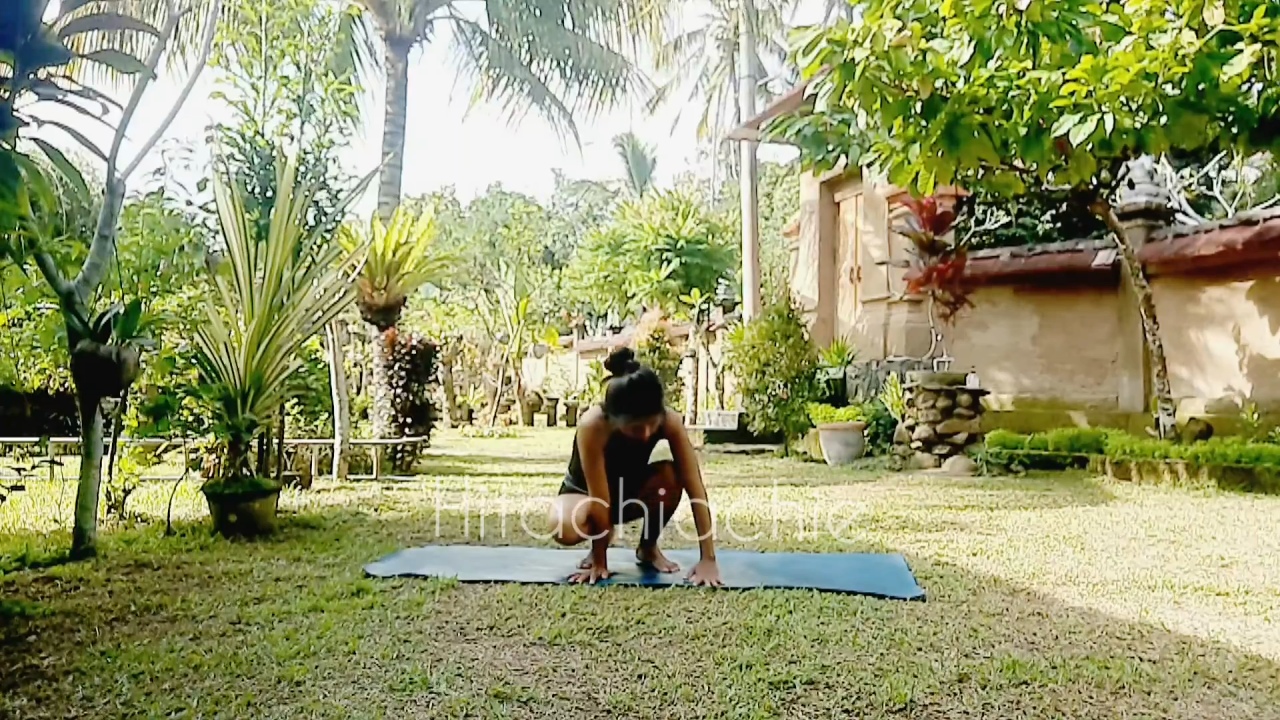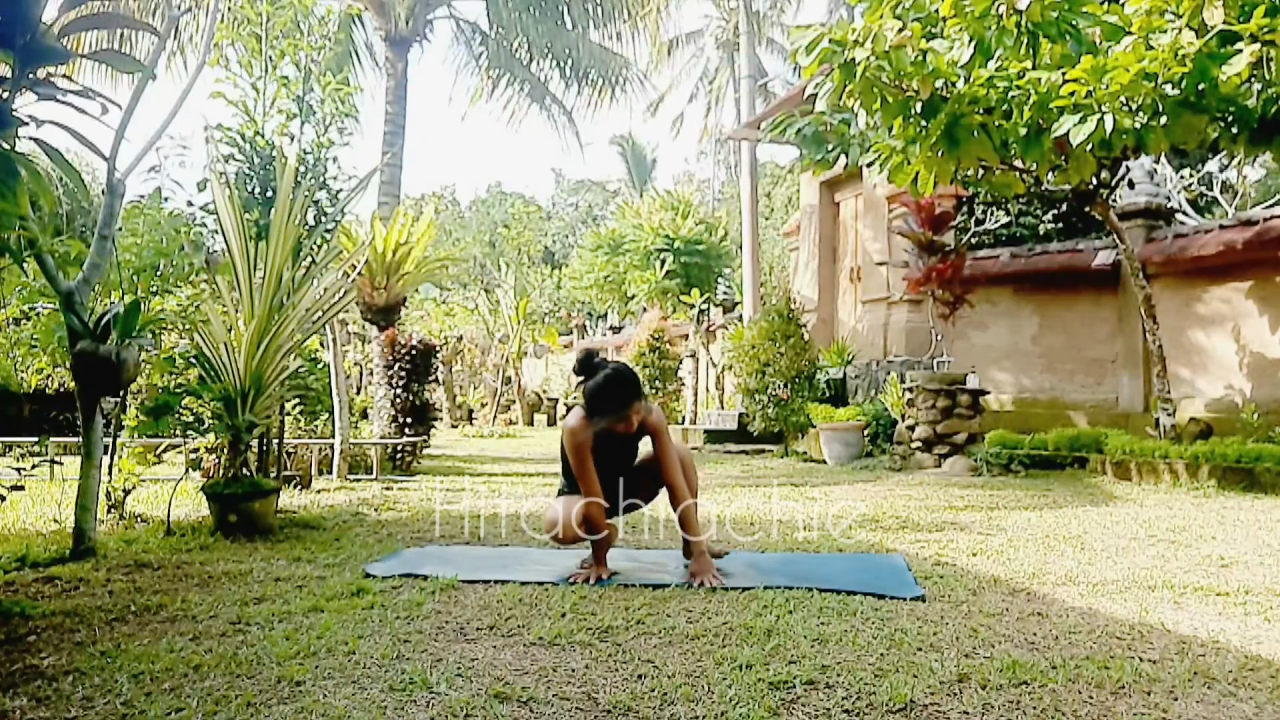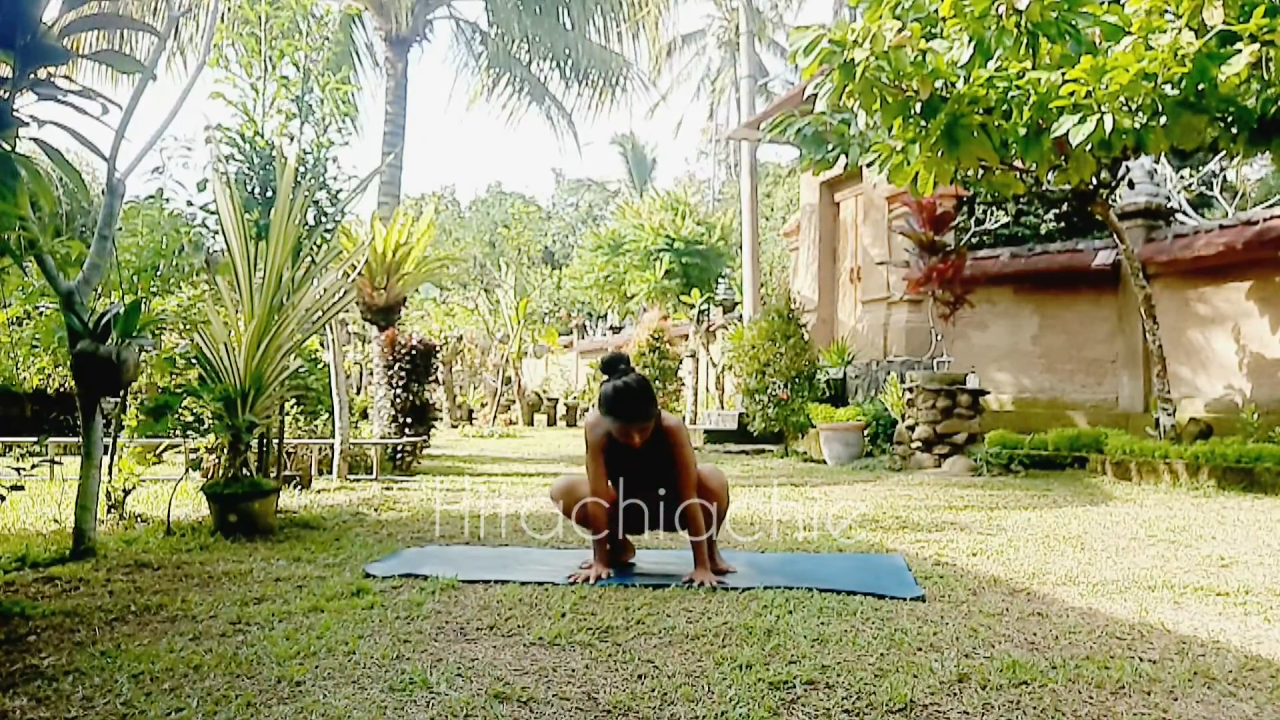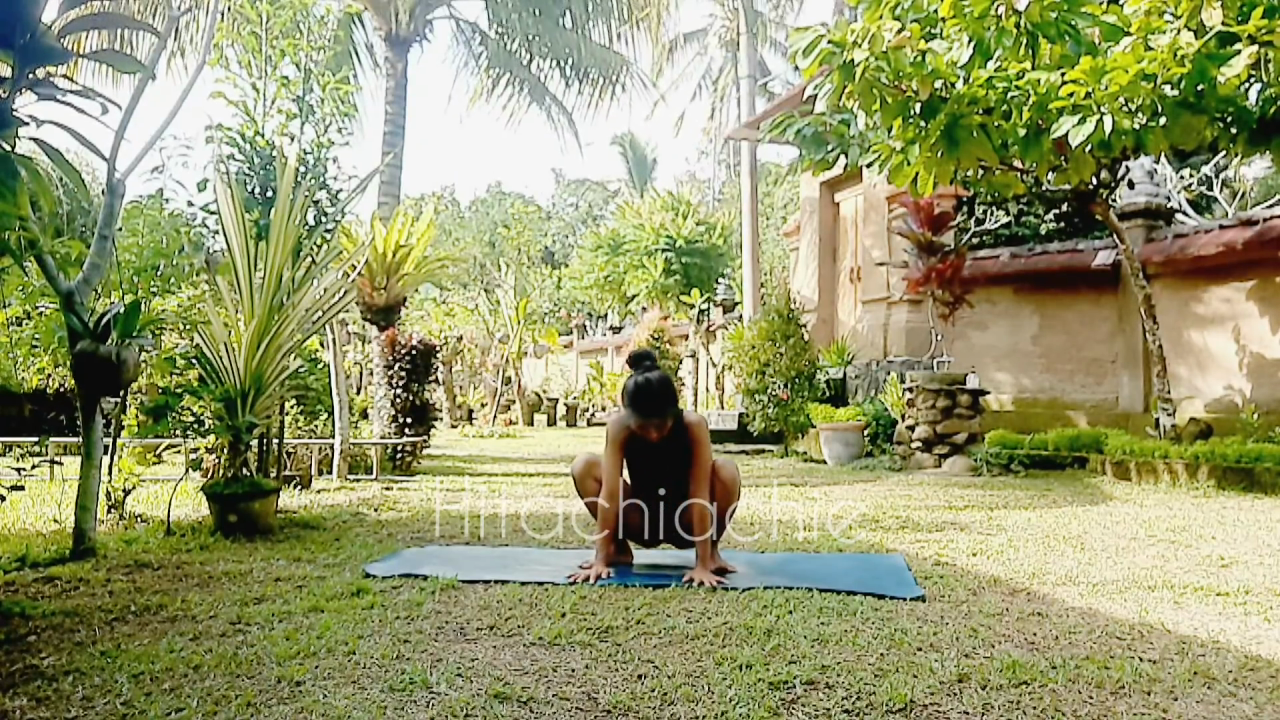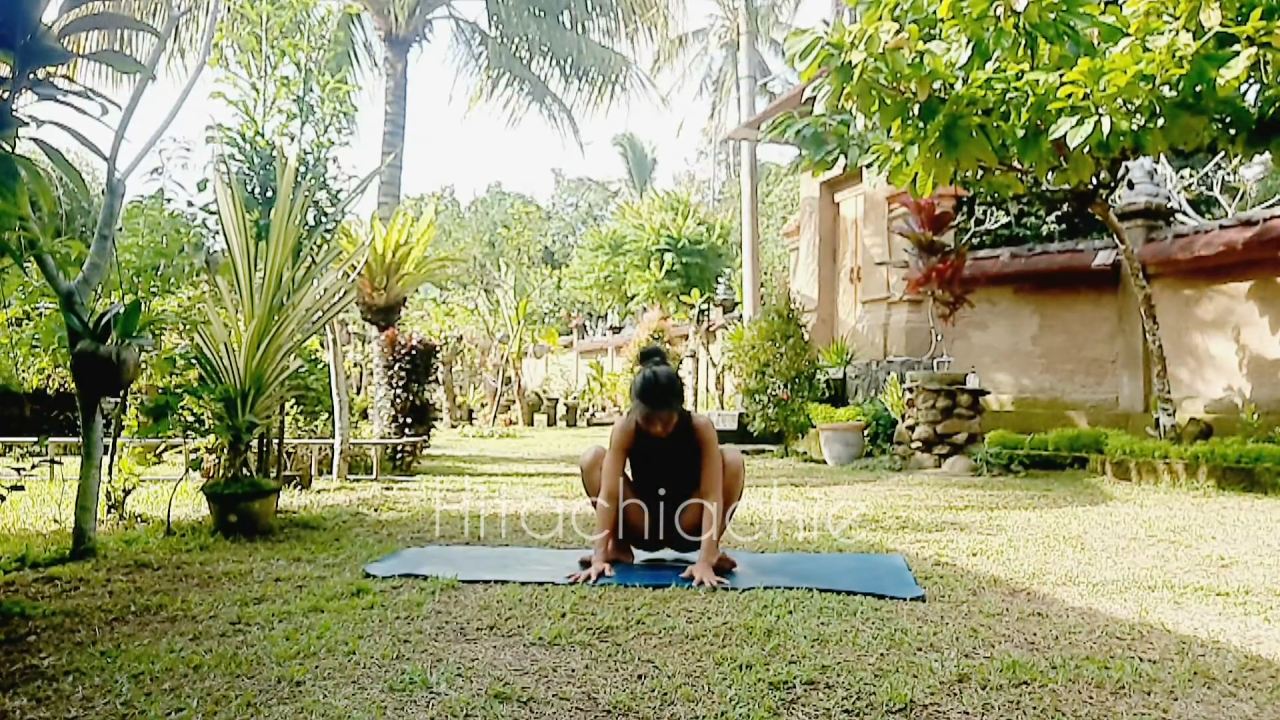
dt=0.7s
person 1, frame 1
left shoulder: (669, 422)
right shoulder: (592, 425)
left elbow: (694, 487)
right elbow: (598, 500)
left wrist: (708, 558)
right wrist: (599, 562)
left hip: (626, 493)
right hip: (583, 494)
left knee: (672, 475)
right knee: (563, 530)
left ankle: (648, 547)
right ankle: (602, 536)
person 1, frame 2
left shoulder: (651, 416)
right shoulder: (577, 428)
left elbow: (677, 483)
right elbow: (593, 500)
left wrist: (699, 552)
right wrist: (599, 562)
left hip: (625, 487)
right hip: (581, 496)
left knee: (681, 455)
right knee: (557, 526)
left ankle: (689, 545)
right ankle: (605, 535)
person 1, frame 3
left shoulder: (671, 427)
right shoulder: (596, 427)
left elbow: (689, 497)
right elbow: (598, 498)
left wrist: (701, 566)
right wrist: (599, 560)
left hip: (671, 506)
right hip: (628, 510)
left knee: (713, 480)
right knee: (563, 490)
left ankle: (710, 551)
right ankle: (618, 545)
person 1, frame 4
left shoulder: (693, 425)
right shoulder: (619, 425)
left elbow: (700, 495)
right elbow: (610, 493)
left wrist: (702, 565)
right wrist: (601, 559)
left hip: (684, 524)
right hip: (642, 523)
left knee: (726, 472)
right knee: (584, 466)
left ankle: (711, 551)
right ankle: (619, 548)
person 1, frame 5
left shoulder: (701, 428)
right shoulder: (625, 429)
left elbow: (712, 497)
right elbow: (608, 495)
left wrist: (705, 562)
right wrist: (599, 556)
left hip: (686, 529)
right hip: (643, 528)
left knee: (732, 460)
right knee: (593, 458)
left ankle: (712, 550)
right ankle: (619, 546)
